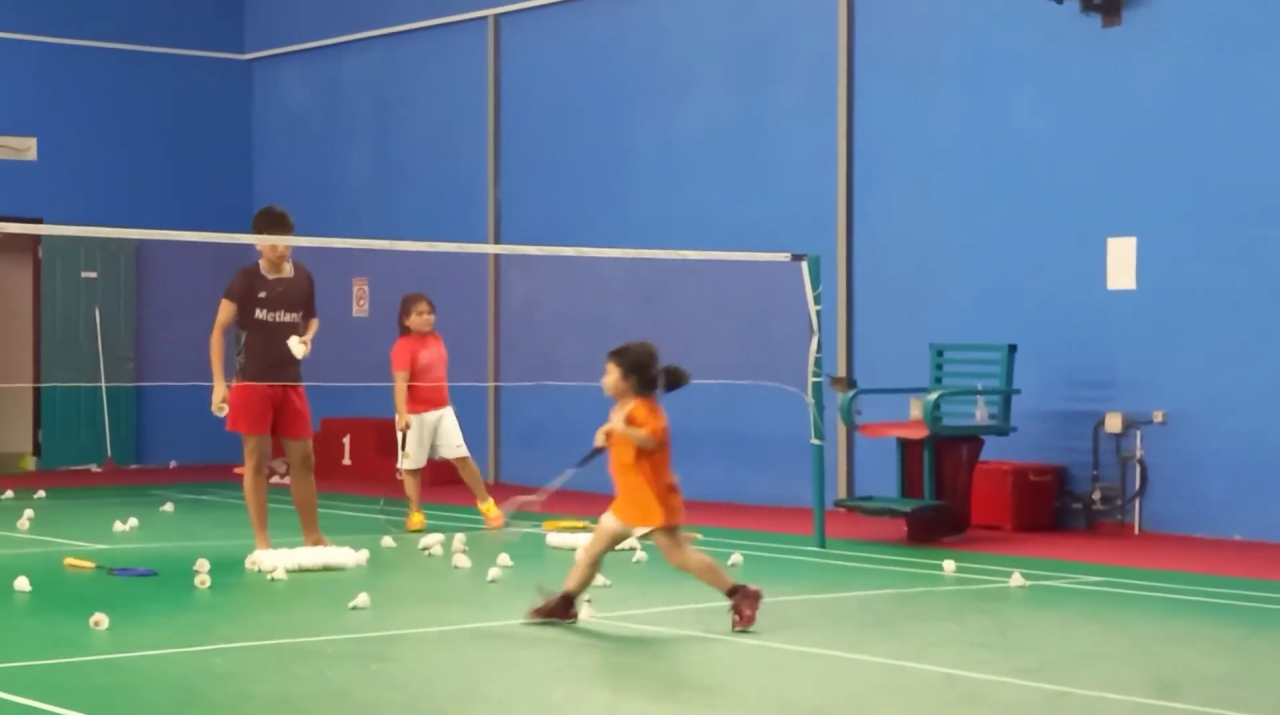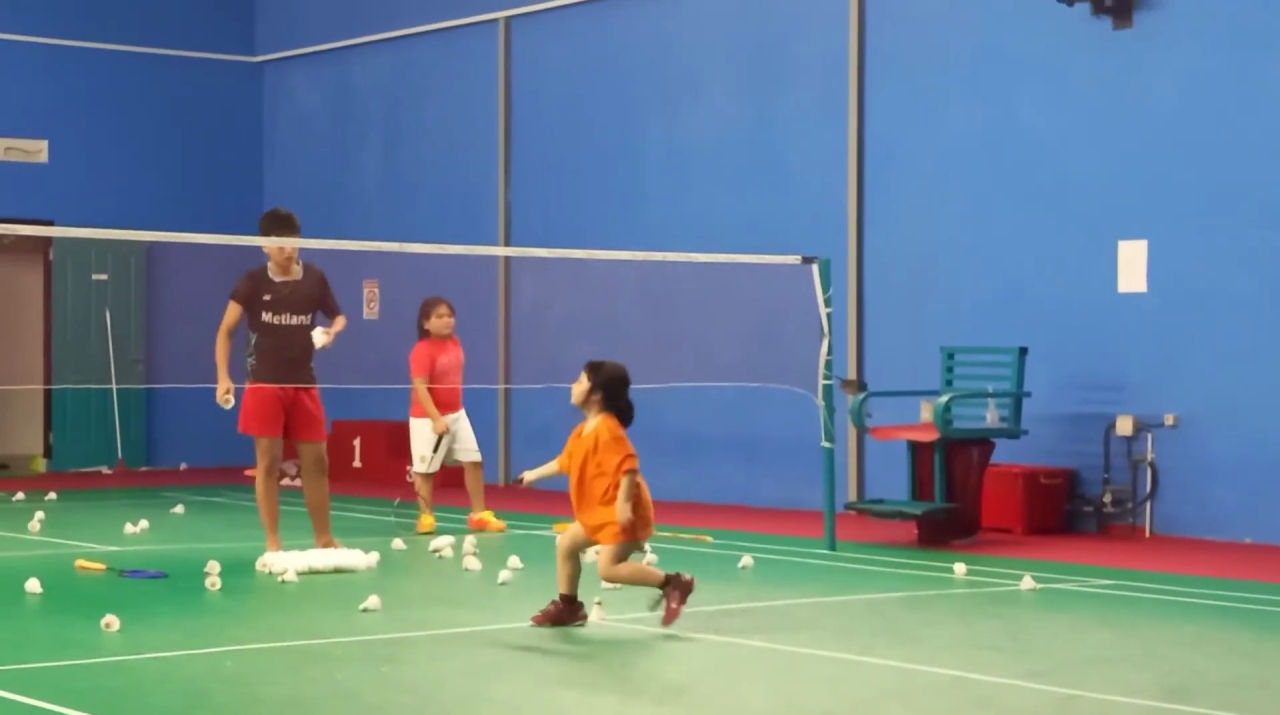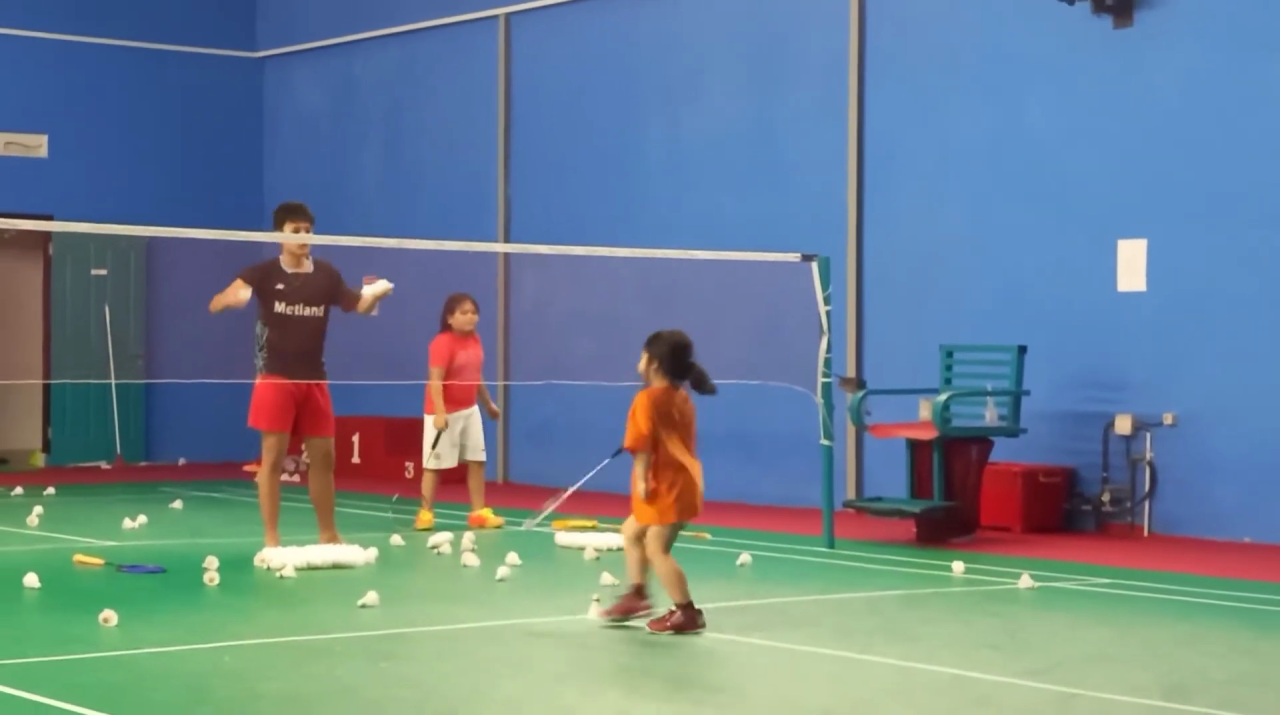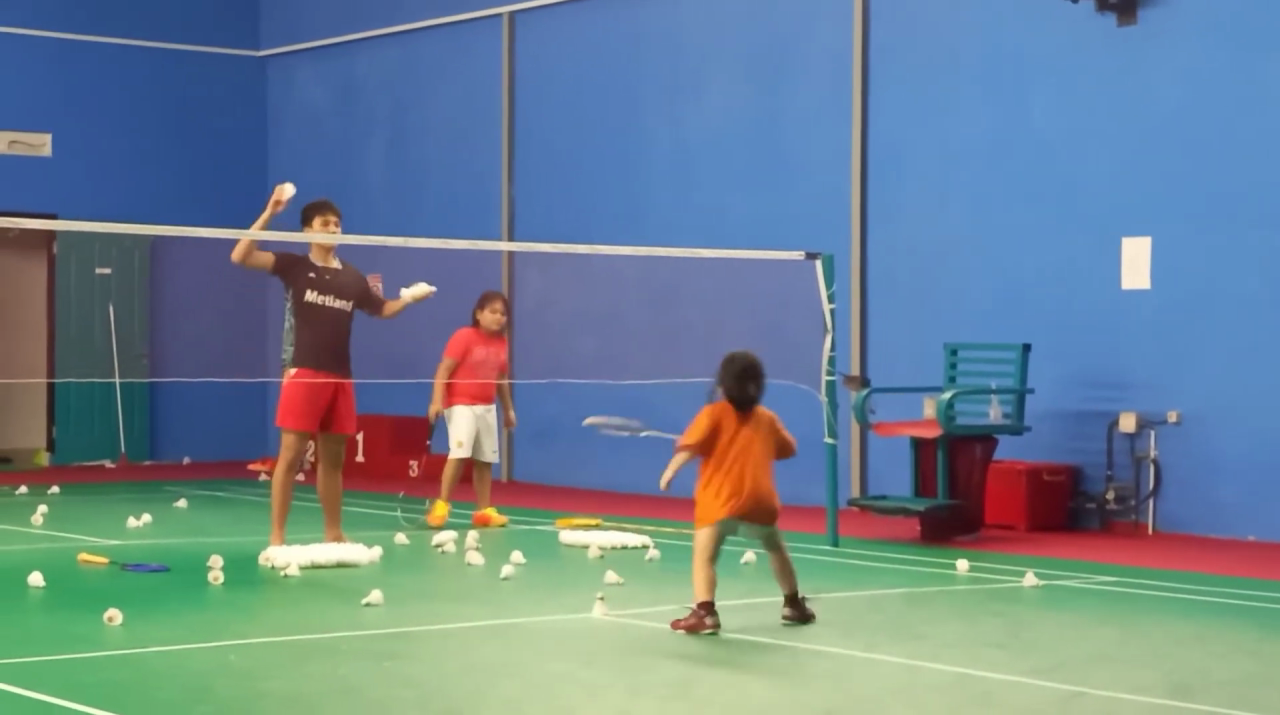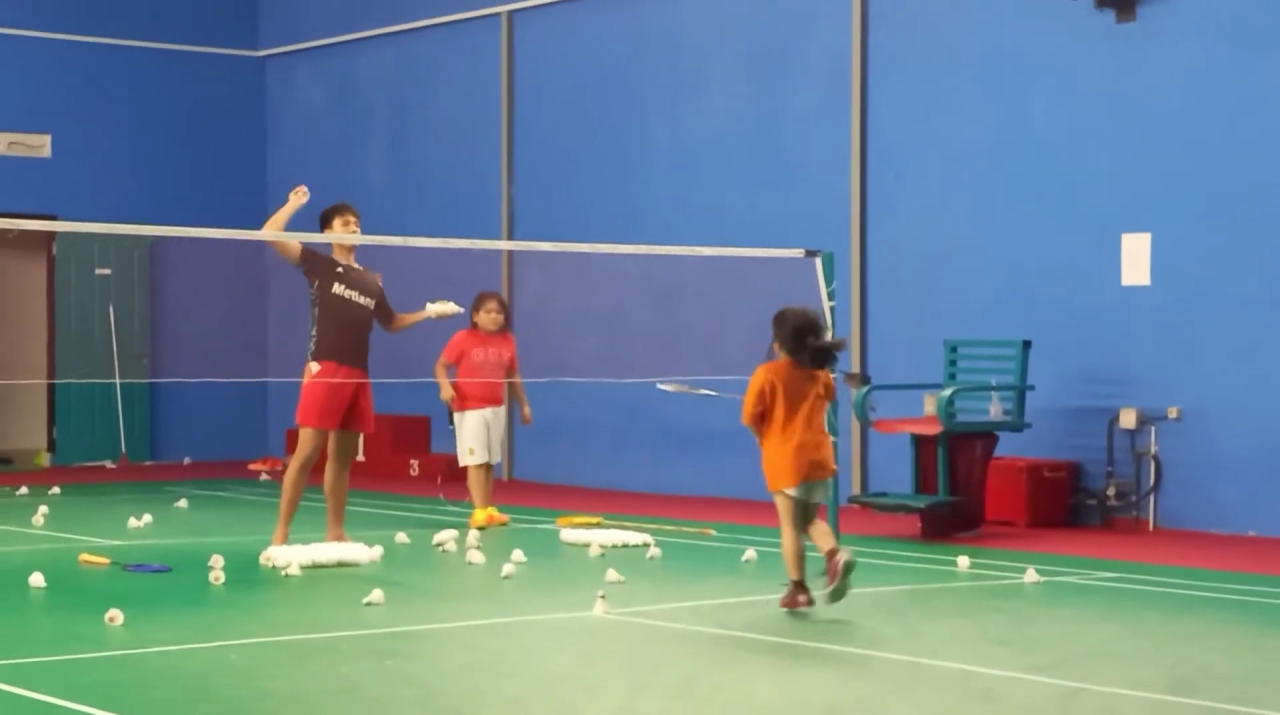
dt=0.3s
person 1, frame 1
left shoulder: (303, 278)
right shoulder: (245, 280)
right elbow: (219, 330)
left wrist: (307, 337)
right wrist: (219, 383)
left hip: (290, 382)
right hip: (252, 383)
left knee: (303, 459)
right knee: (257, 461)
left ankle: (313, 536)
right ankle: (262, 541)
person 1, frame 2
left shoulder: (315, 278)
right shoulder: (252, 282)
left elbow: (338, 316)
right elbow: (225, 331)
left wrist: (331, 331)
right wrist: (223, 377)
left hip: (304, 385)
right hip: (264, 385)
left knee: (317, 462)
right knee: (268, 464)
left ankle: (324, 539)
right ankle: (272, 543)
person 1, frame 3
left shoulder: (326, 274)
right shoulder: (264, 273)
left elbow: (358, 305)
right elbow: (215, 304)
left wrist: (375, 294)
right wrist: (233, 297)
left hip: (314, 380)
right hip: (275, 378)
left knee: (323, 458)
right knee: (273, 458)
left ankle: (328, 534)
right ankle: (271, 539)
person 1, frame 4
left shoulder: (353, 277)
right shoulder: (294, 265)
left elbow: (381, 310)
right elbow: (239, 257)
left wrist: (409, 296)
right wrist: (270, 212)
left hip: (340, 378)
right hip: (304, 374)
left knee: (333, 458)
right knee: (291, 456)
left ankle: (333, 533)
right ankle: (277, 536)
person 1, frame 5
left shoulder: (370, 281)
right shoulder: (319, 264)
left elbow: (391, 322)
right elbow: (270, 233)
left wrist: (430, 311)
right wrist: (292, 205)
left hip: (358, 374)
right hip: (324, 370)
left knee: (342, 456)
right knee: (307, 453)
left ankle: (335, 532)
right ankle: (280, 532)
person 2, frame 1
left shoulder: (644, 407)
right shoulder: (623, 407)
left elbow: (654, 439)
left wrist: (621, 429)
right wrist: (607, 433)
left hip: (654, 499)
right hip: (629, 499)
left knee: (680, 555)
right knee: (596, 545)
left ankle: (741, 596)
right ankle: (565, 602)
person 2, frame 2
left shoulder: (608, 429)
right shoulder: (582, 429)
left elbow: (628, 467)
right elbow: (565, 462)
left wrist: (624, 503)
right wrist: (533, 473)
left hip: (620, 511)
right hip: (595, 511)
left knee: (608, 568)
right knee: (566, 546)
left ankle: (673, 583)
right ankle: (569, 606)
person 2, frame 3
left shoulder: (647, 398)
right shoulder: (681, 398)
left elbow: (642, 442)
left wrist: (640, 478)
left hip: (668, 486)
right hip: (682, 483)
left knee: (658, 551)
right knee: (631, 535)
left ankle: (687, 614)
right ankle: (636, 595)
person 2, frame 4
left shoulder: (713, 414)
right shoulder: (766, 418)
left elbow: (691, 444)
right elbow: (788, 449)
left wrist: (671, 469)
left hip: (721, 498)
right hip: (761, 499)
left knee: (703, 556)
right knee: (775, 548)
left ankle: (704, 612)
right ankle: (794, 604)
person 2, frame 5
left shoulder: (766, 374)
right shoulder: (819, 373)
left elbow: (750, 416)
right elbow: (828, 394)
left wrist: (762, 433)
left hip: (784, 461)
right hip: (817, 458)
left knee: (790, 525)
right knee: (812, 519)
left ankle: (799, 590)
right ankle: (835, 558)
person 3, frame 1
left shoulder: (437, 340)
right shoulder: (403, 346)
right elbow: (400, 383)
right wrist: (402, 414)
left hip: (442, 411)
right hip: (415, 415)
left knee: (462, 456)
right knee: (412, 465)
left ankle: (485, 502)
right ankle: (415, 514)
person 3, frame 2
left shoulder: (455, 343)
right shoulder: (422, 350)
right elbow: (420, 388)
right wrist: (436, 418)
left hip: (457, 414)
right hip: (427, 418)
left knee: (474, 460)
right knee: (425, 468)
left ankle: (479, 514)
right ankle: (425, 516)
person 3, frame 3
left shoulder: (475, 341)
right shoulder: (443, 342)
right elbow: (435, 379)
left wrist: (488, 403)
right wrist: (440, 412)
left hip: (470, 410)
right hip: (444, 414)
left knee: (477, 460)
right knee: (435, 463)
left ankle: (479, 512)
right ankle: (425, 512)
person 3, frame 4
left shoulder: (502, 342)
right shoulder: (464, 337)
right elbow: (444, 369)
left wrist: (508, 409)
right wrist: (437, 399)
left hip: (487, 408)
right hip: (461, 405)
left knee: (485, 460)
right knee: (459, 454)
left ankle: (483, 511)
right ankle: (441, 505)
person 3, frame 5
left shoulder: (508, 341)
right shoulder: (463, 339)
left elbow: (513, 375)
right elbow: (440, 365)
left wrist: (524, 404)
right wrist: (445, 386)
left hip: (496, 409)
right hip: (469, 409)
left knee: (490, 461)
right knee: (476, 460)
left ankle: (488, 508)
right ankle: (479, 511)
